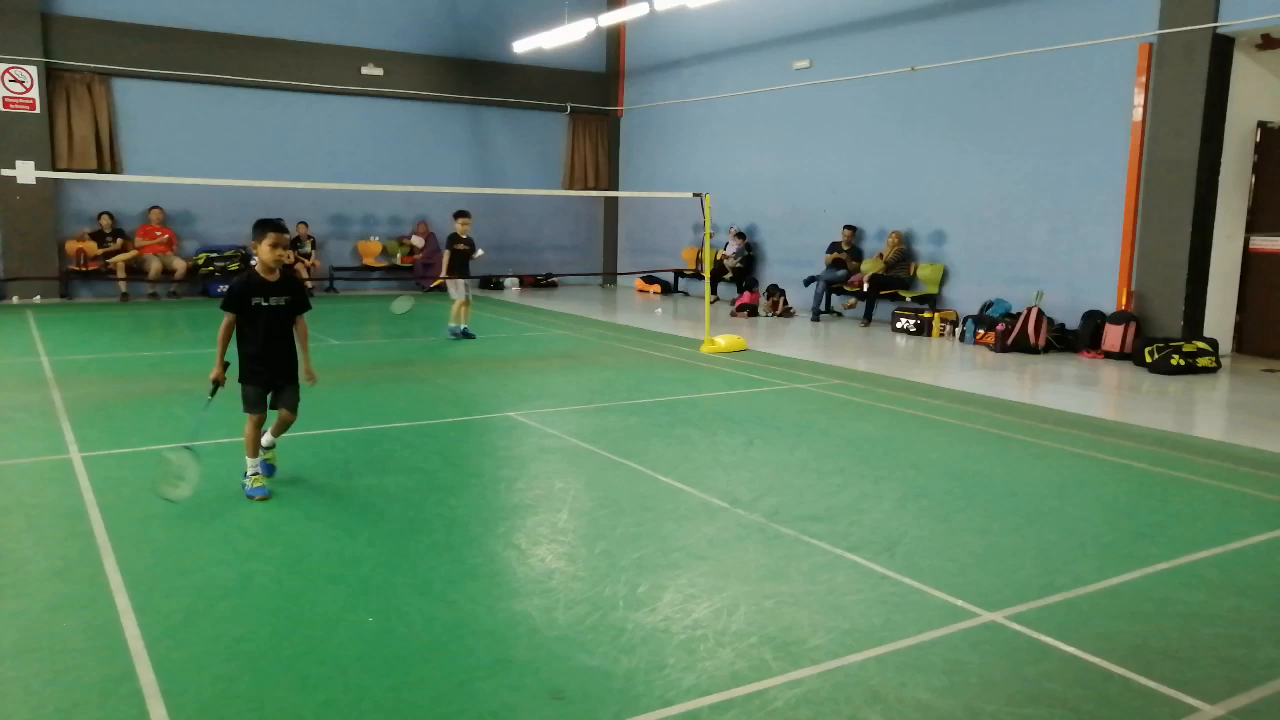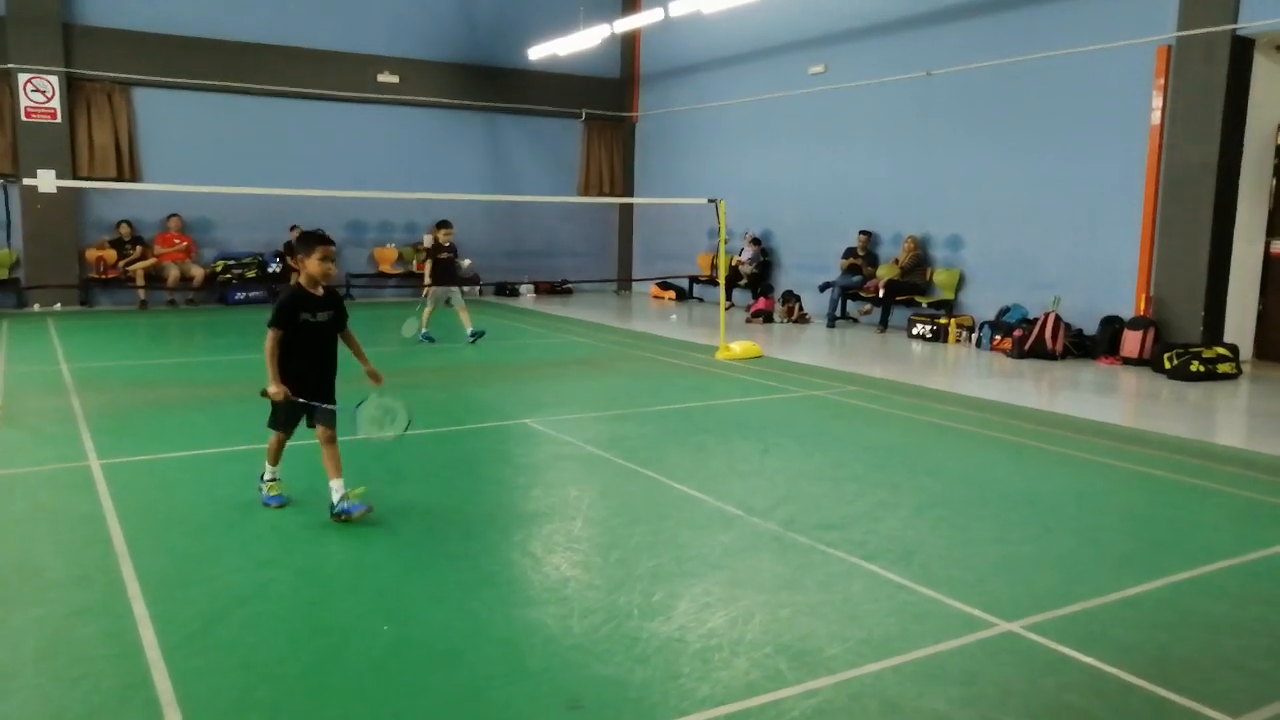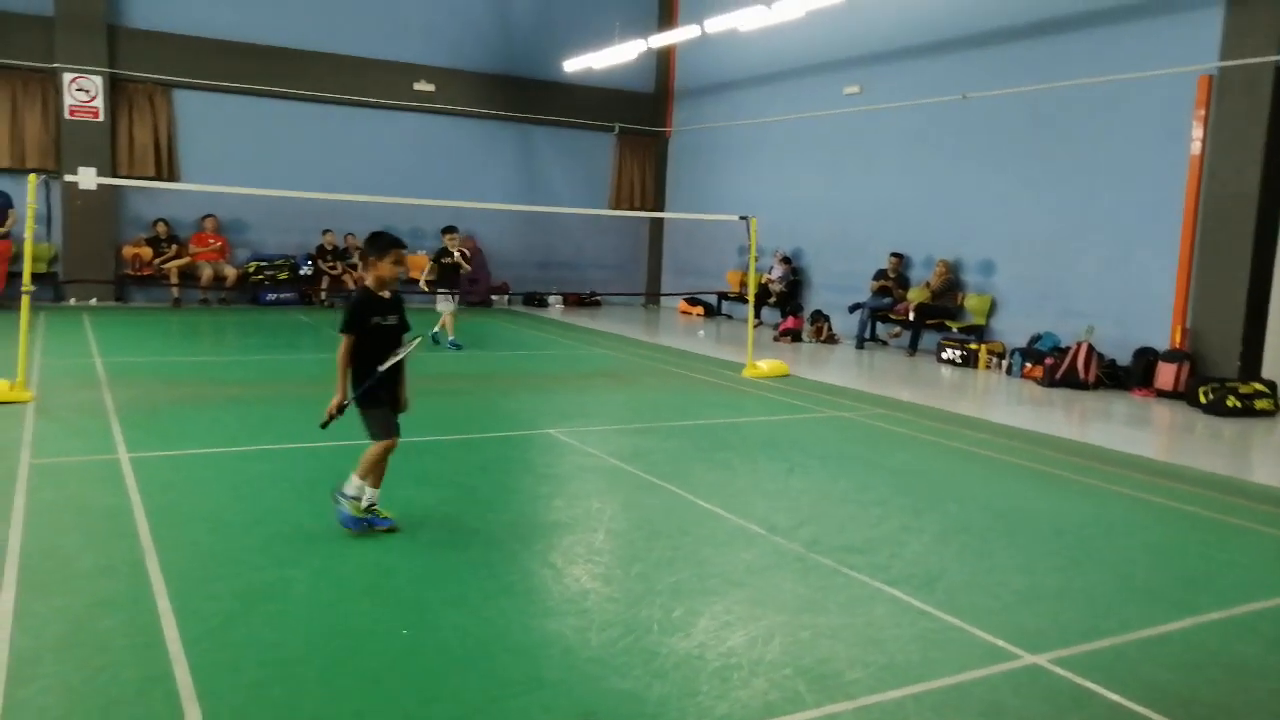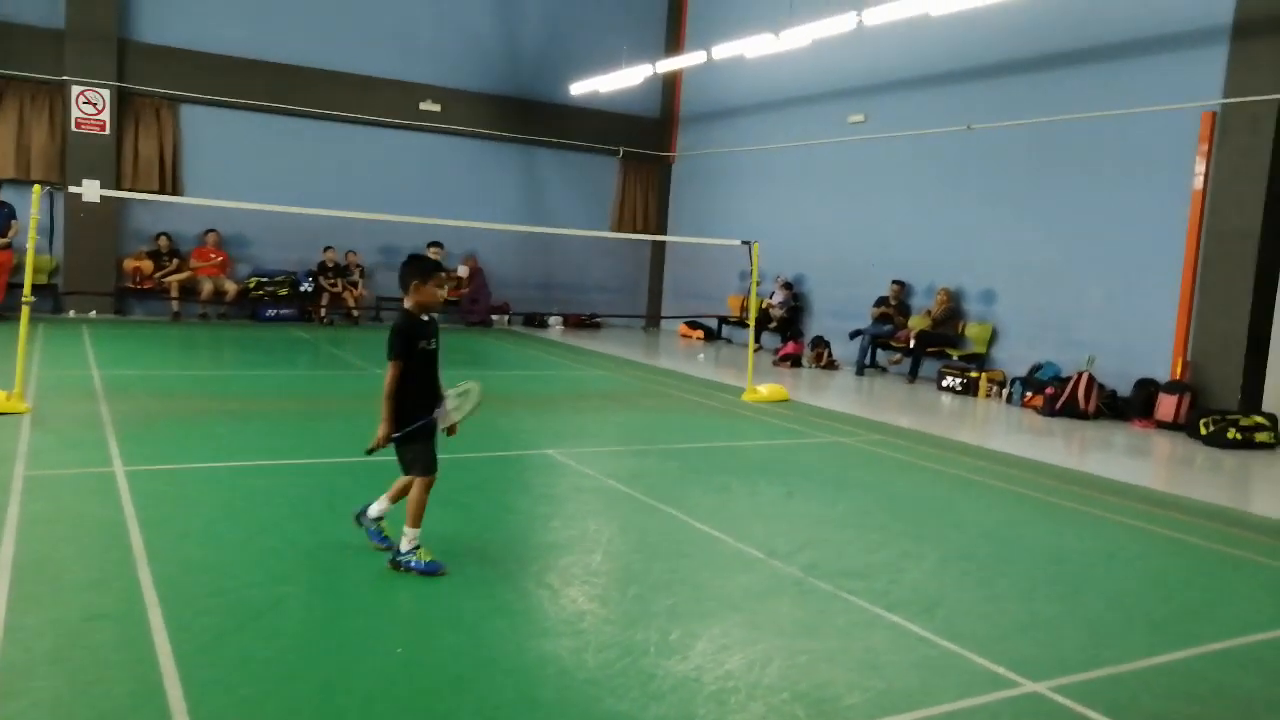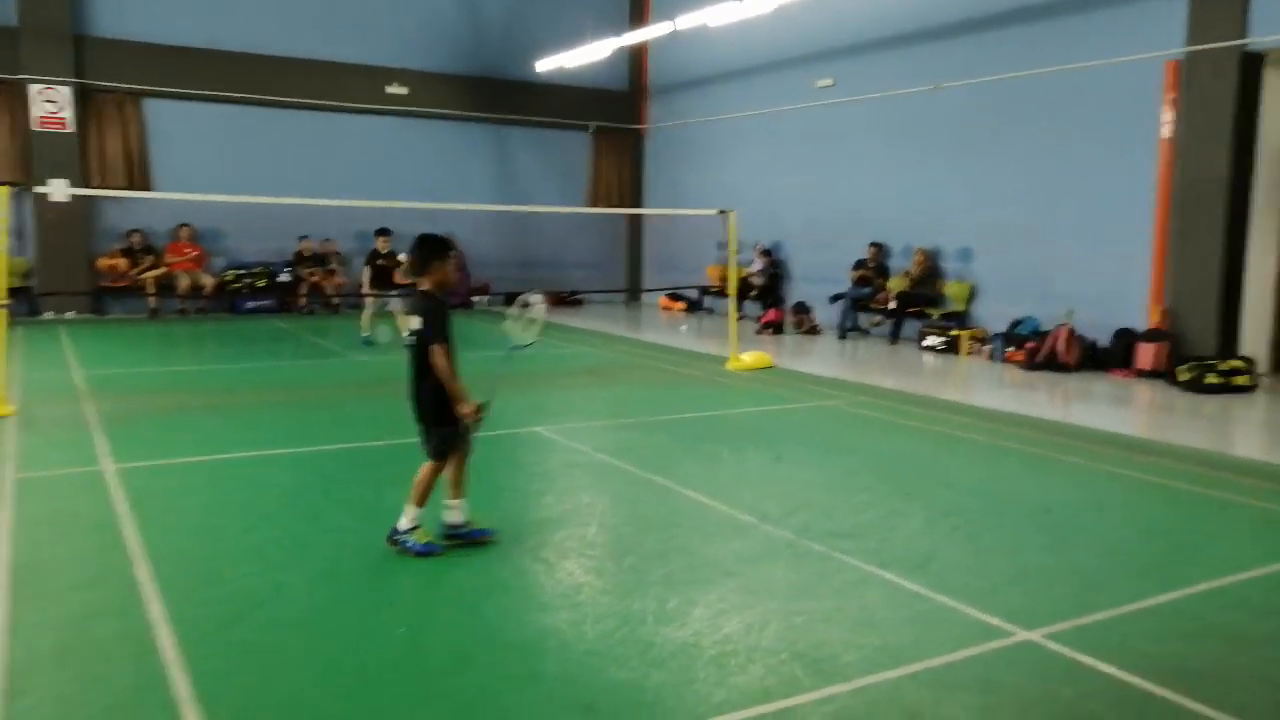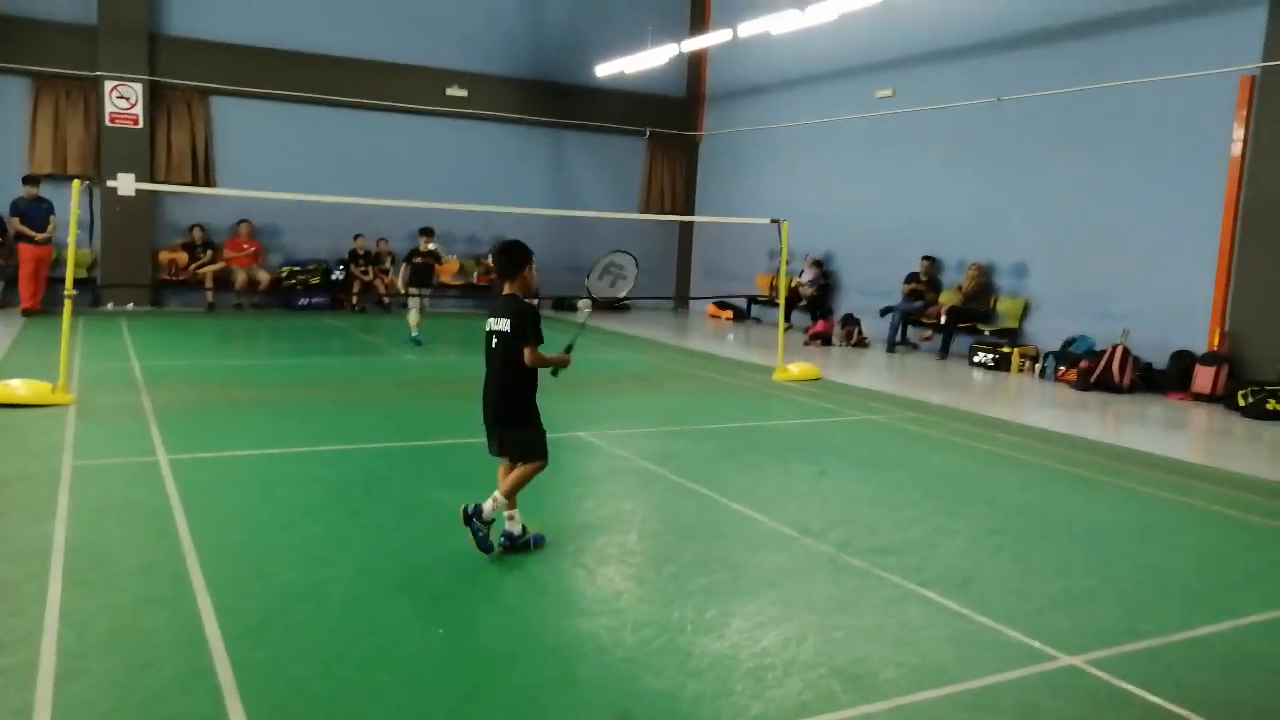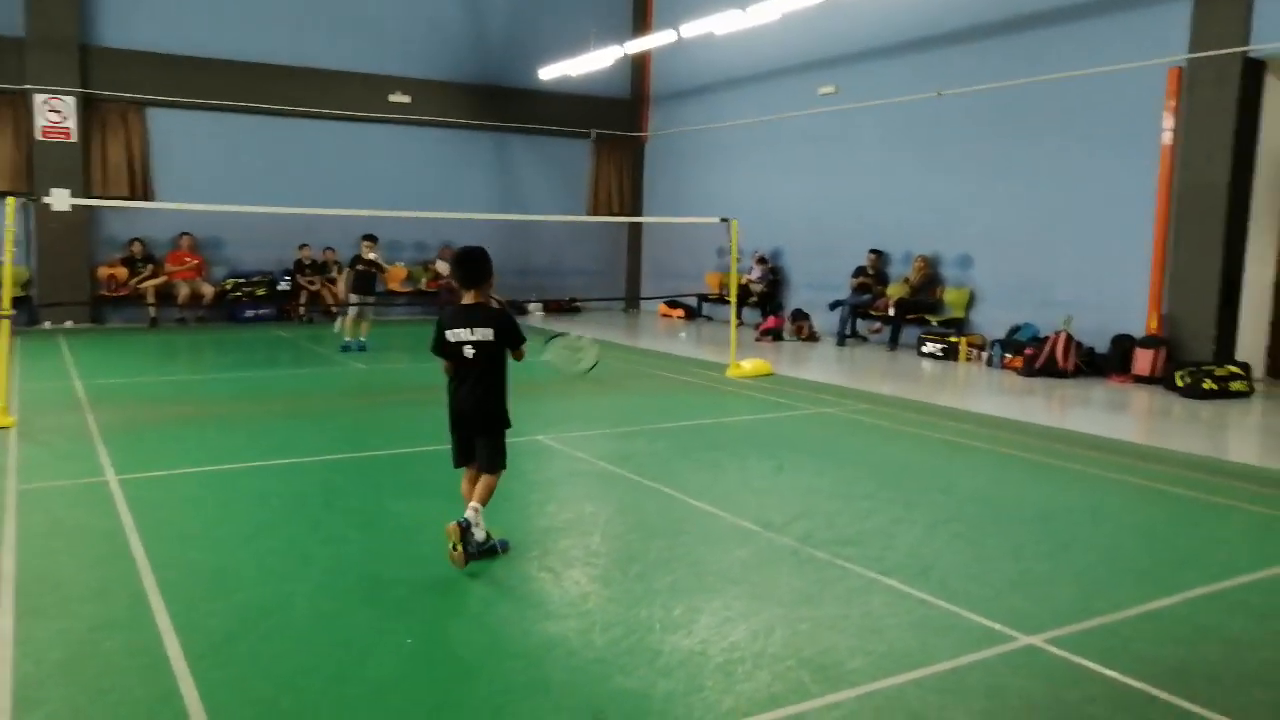
dt=0.3s
person 1, frame 1
left shoulder: (292, 284)
right shoulder: (242, 285)
left elbow: (299, 322)
right elbow: (228, 325)
left wrist: (306, 360)
right wrist: (218, 364)
left hip: (285, 364)
right hip: (254, 366)
left knee: (288, 415)
right knee: (256, 418)
left ankle: (266, 445)
right ankle: (252, 473)
person 1, frame 2
left shoulder: (332, 298)
right shoulder: (290, 300)
left elbow: (344, 332)
right elbow: (272, 341)
left wrist: (366, 364)
right wrist: (273, 381)
left hip: (323, 381)
right hip: (293, 382)
left knee: (327, 434)
right knee: (281, 434)
left ankle: (341, 500)
right ankle: (269, 478)
person 1, frame 3
left shoulder: (396, 301)
right shoulder: (360, 302)
right elbow: (346, 348)
left wrist: (402, 387)
right wrist: (341, 391)
left hip: (389, 386)
right hip: (369, 387)
left knee: (382, 443)
right knee: (386, 441)
left ankle: (367, 503)
right ankle: (349, 493)
person 1, frame 4
left shoulder: (429, 323)
right shoulder: (404, 327)
right elbow: (392, 376)
left wrist: (445, 408)
right wrist: (385, 421)
left hip: (424, 414)
right hip: (408, 418)
left knee: (416, 474)
right knee: (424, 477)
left ankle: (372, 513)
right ankle: (408, 551)
person 1, frame 5
left shoulder: (422, 302)
right shoulder: (435, 306)
right elbow: (439, 358)
right wrist: (462, 400)
left hip: (430, 396)
right hip: (436, 398)
left knee: (458, 449)
right knee: (437, 459)
left ankle: (455, 519)
right ankle: (405, 529)
person 1, frame 6
left shoulder: (495, 308)
right shoulder: (526, 311)
right elbow: (530, 359)
right wrist: (558, 360)
left hip: (494, 400)
right hip: (516, 402)
left knee: (510, 461)
right knee: (536, 459)
left ankle: (513, 530)
right ankle: (484, 511)
person 1, frame 7
left shoulder: (447, 319)
right shoulder: (500, 317)
left elbow: (448, 366)
right elbow: (518, 355)
left hip: (459, 408)
right hip: (489, 408)
left knee: (471, 471)
right knee: (491, 472)
left ankle: (478, 535)
right ankle: (468, 522)
